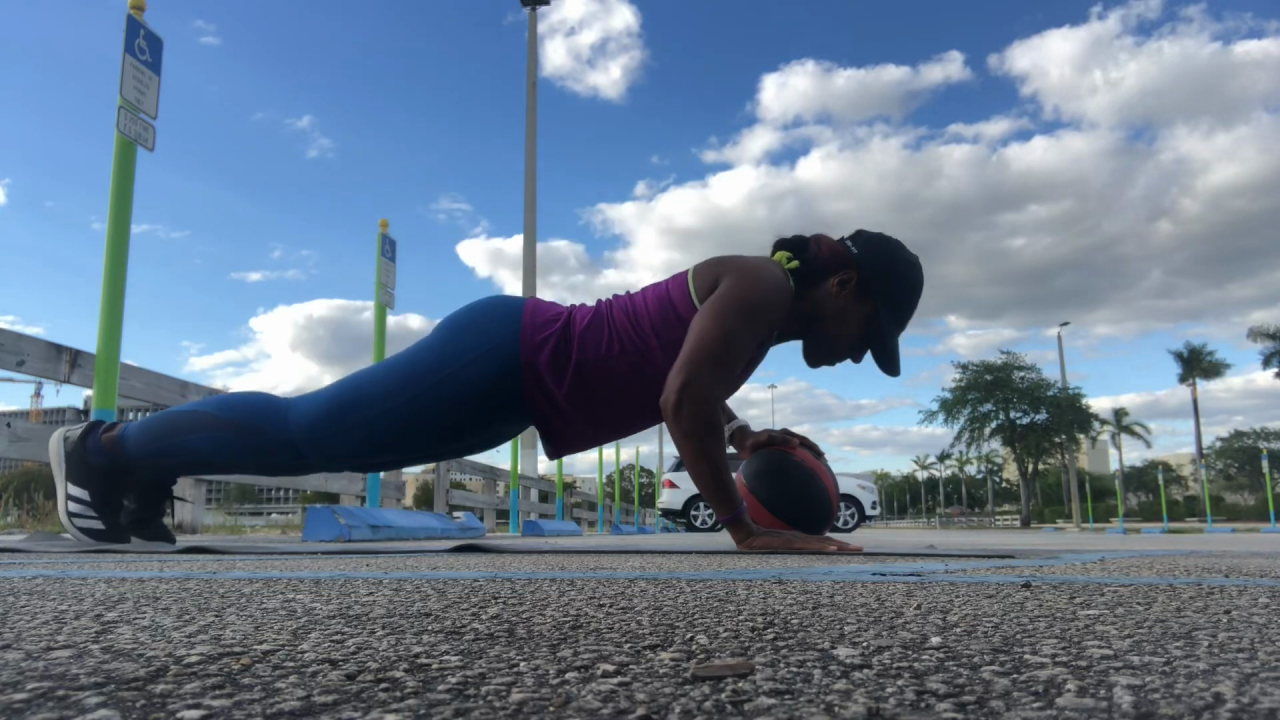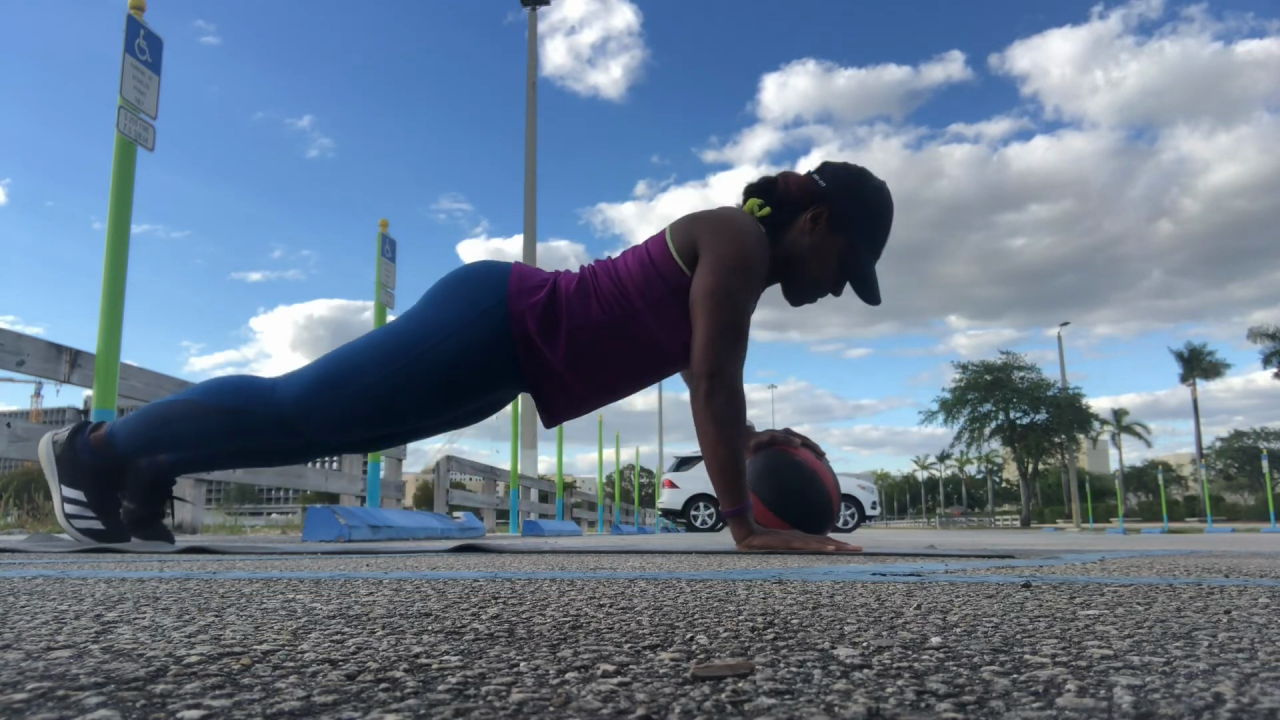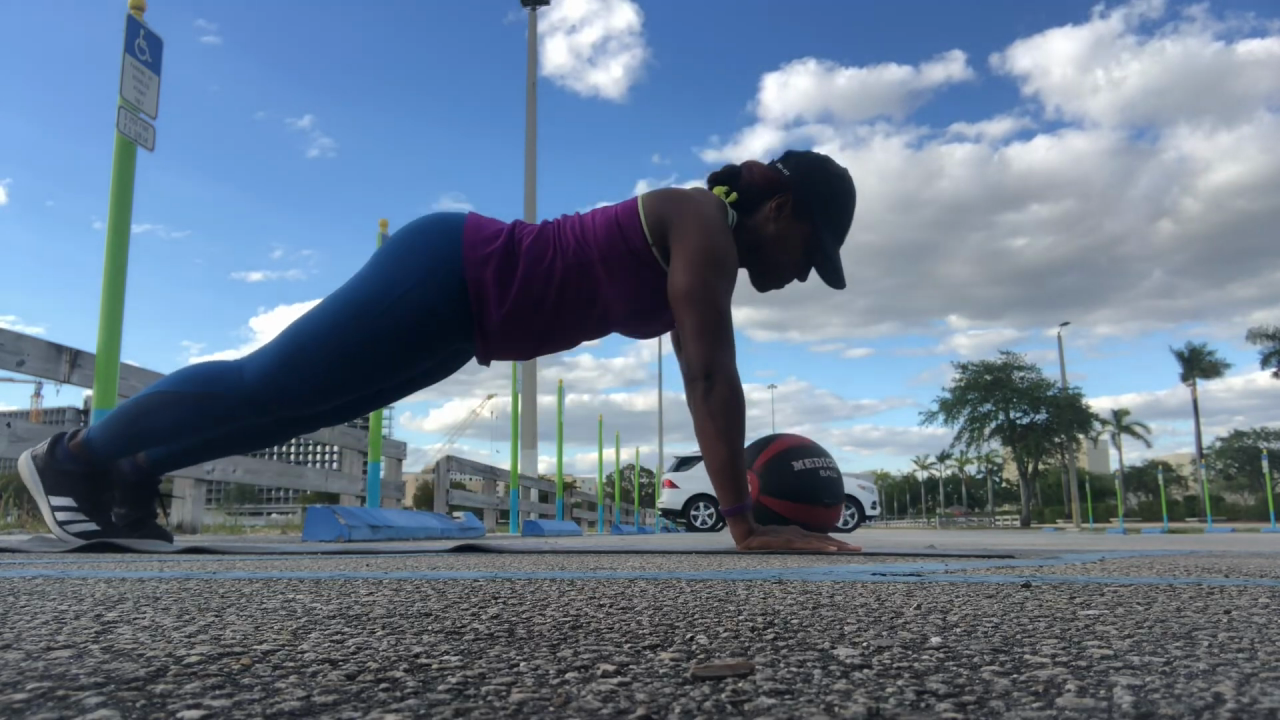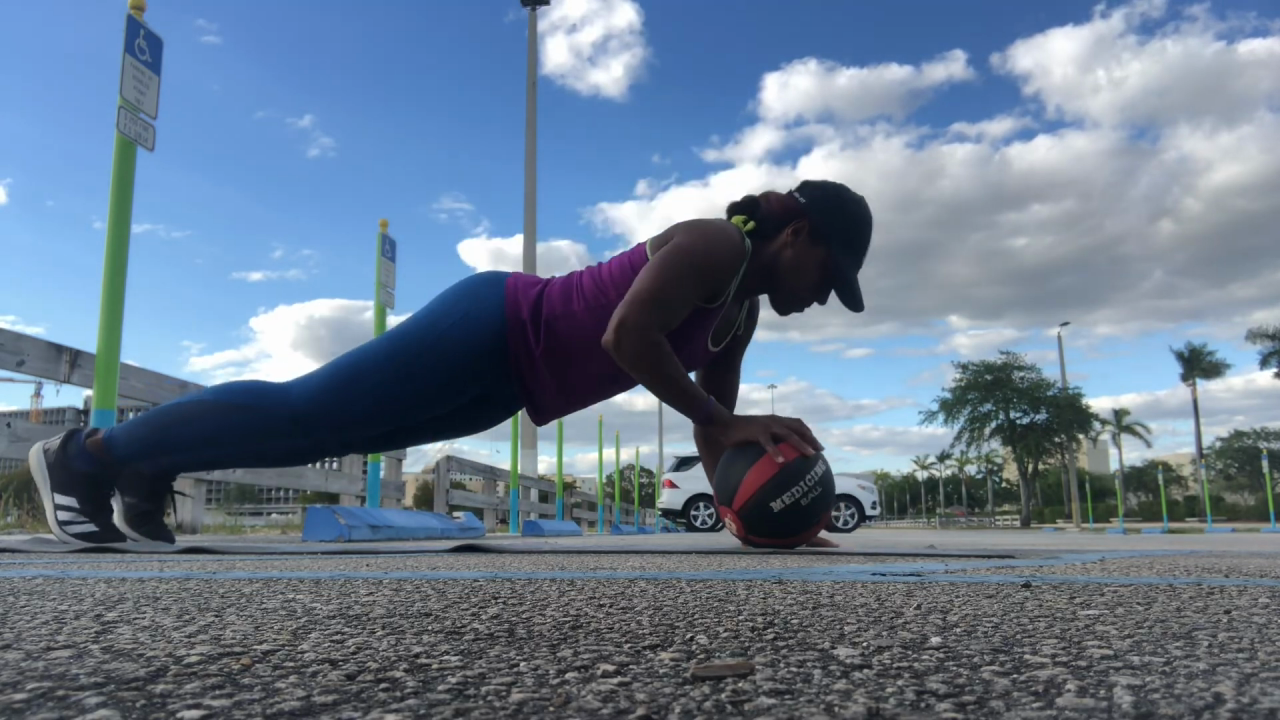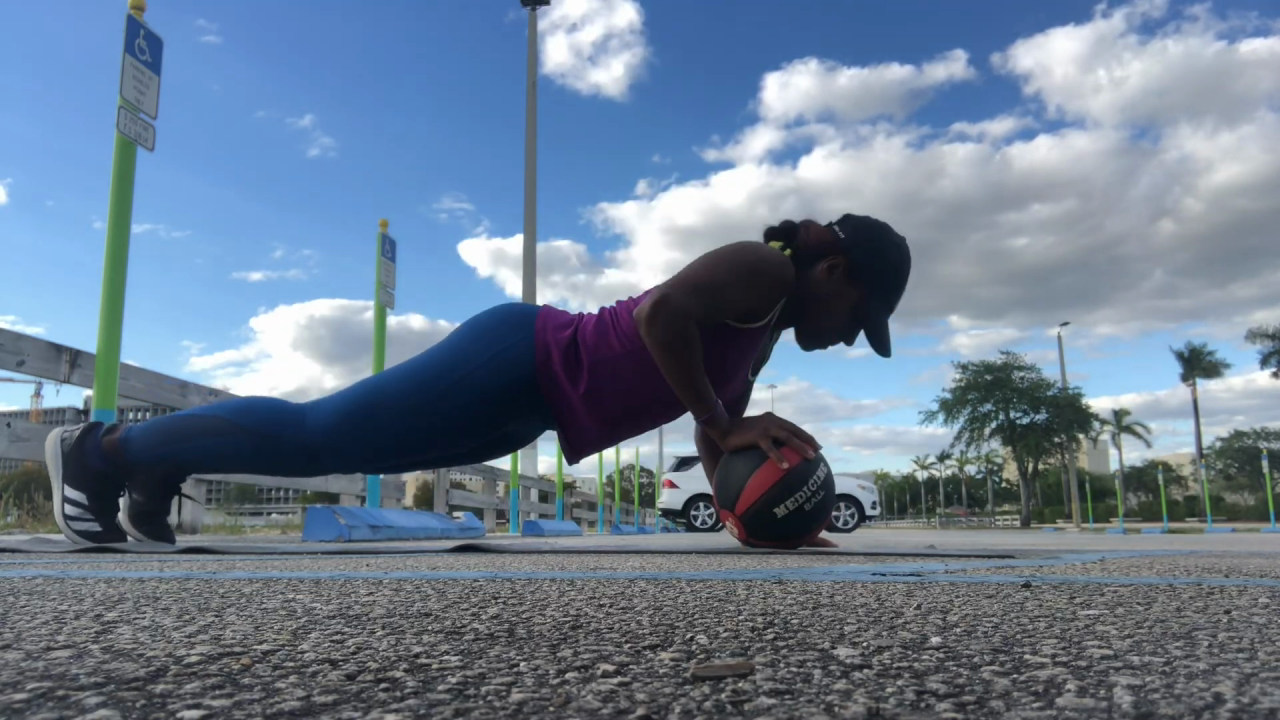
dt=1s
person 1, frame 1
left shoulder: (759, 305)
right shoulder: (765, 286)
left elbow: (688, 384)
right elbow: (681, 401)
left wrist: (745, 436)
right wrist: (743, 529)
left hip: (519, 373)
right hip: (505, 364)
left knee: (317, 436)
right knee: (301, 432)
left ankle: (151, 472)
right ankle: (105, 447)
person 1, frame 2
left shoulder: (743, 266)
right shoulder: (742, 239)
left elbow: (709, 379)
right elbow: (708, 380)
left wrist: (748, 441)
right wrist: (743, 523)
left hip: (506, 348)
right hip: (489, 325)
left knee: (305, 422)
right knee: (290, 408)
left ankle: (147, 474)
right ankle: (96, 447)
person 1, frame 3
left shoulder: (701, 260)
right shoulder: (704, 222)
left elbow: (705, 391)
right elbow: (715, 378)
left wrist: (744, 495)
right wrist: (744, 522)
left hip: (459, 312)
right hip: (444, 275)
left knee: (299, 406)
right knee: (263, 385)
left ankle: (132, 471)
right ankle: (73, 454)
person 1, frame 4
left shoulder: (740, 309)
right shoulder: (714, 244)
left elbow: (714, 423)
right elbow: (625, 340)
right wrist: (721, 420)
left hip: (507, 380)
right hip: (491, 331)
left knee: (326, 433)
right knee: (299, 411)
left ankle: (151, 472)
right ankle: (85, 455)
person 1, frame 5
left shoulder: (764, 333)
right shoulder: (764, 270)
left elbow: (716, 446)
right elbow: (659, 311)
left wrist: (752, 457)
right wrist: (722, 421)
left hip: (528, 403)
right hip: (516, 364)
left knee: (331, 441)
right knee: (312, 434)
left ankle: (158, 471)
right ankle: (101, 449)
